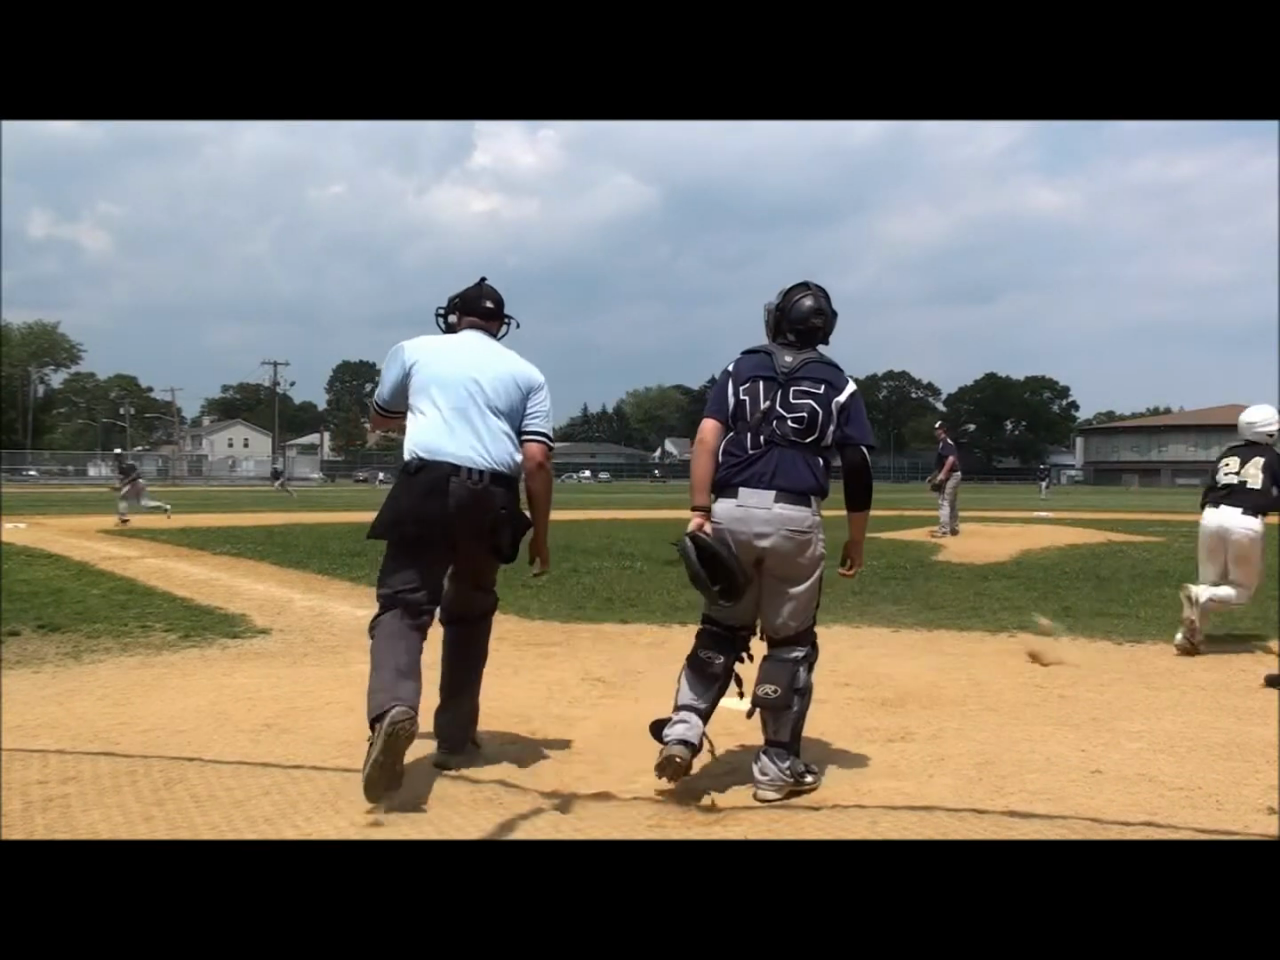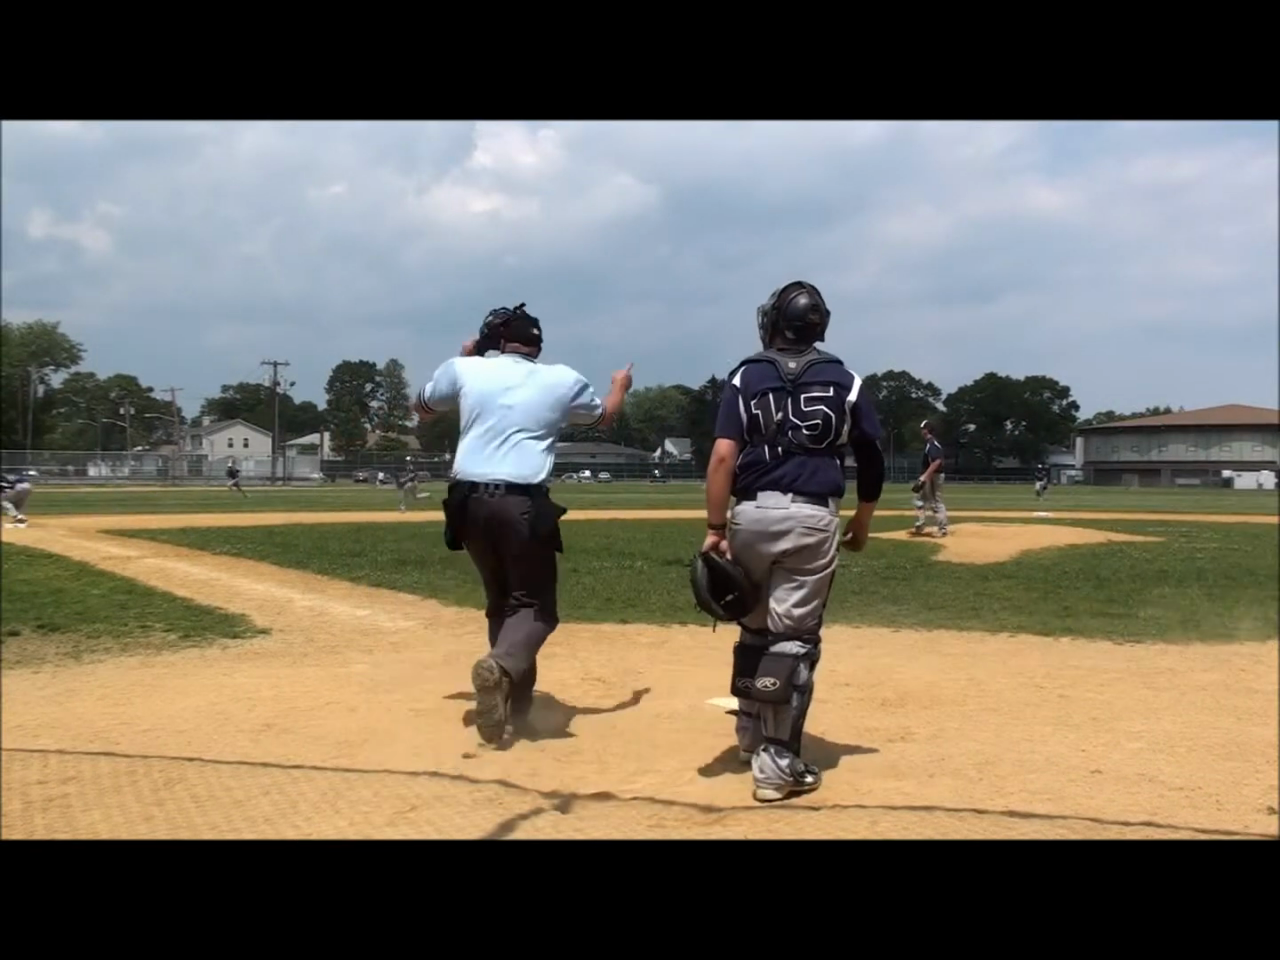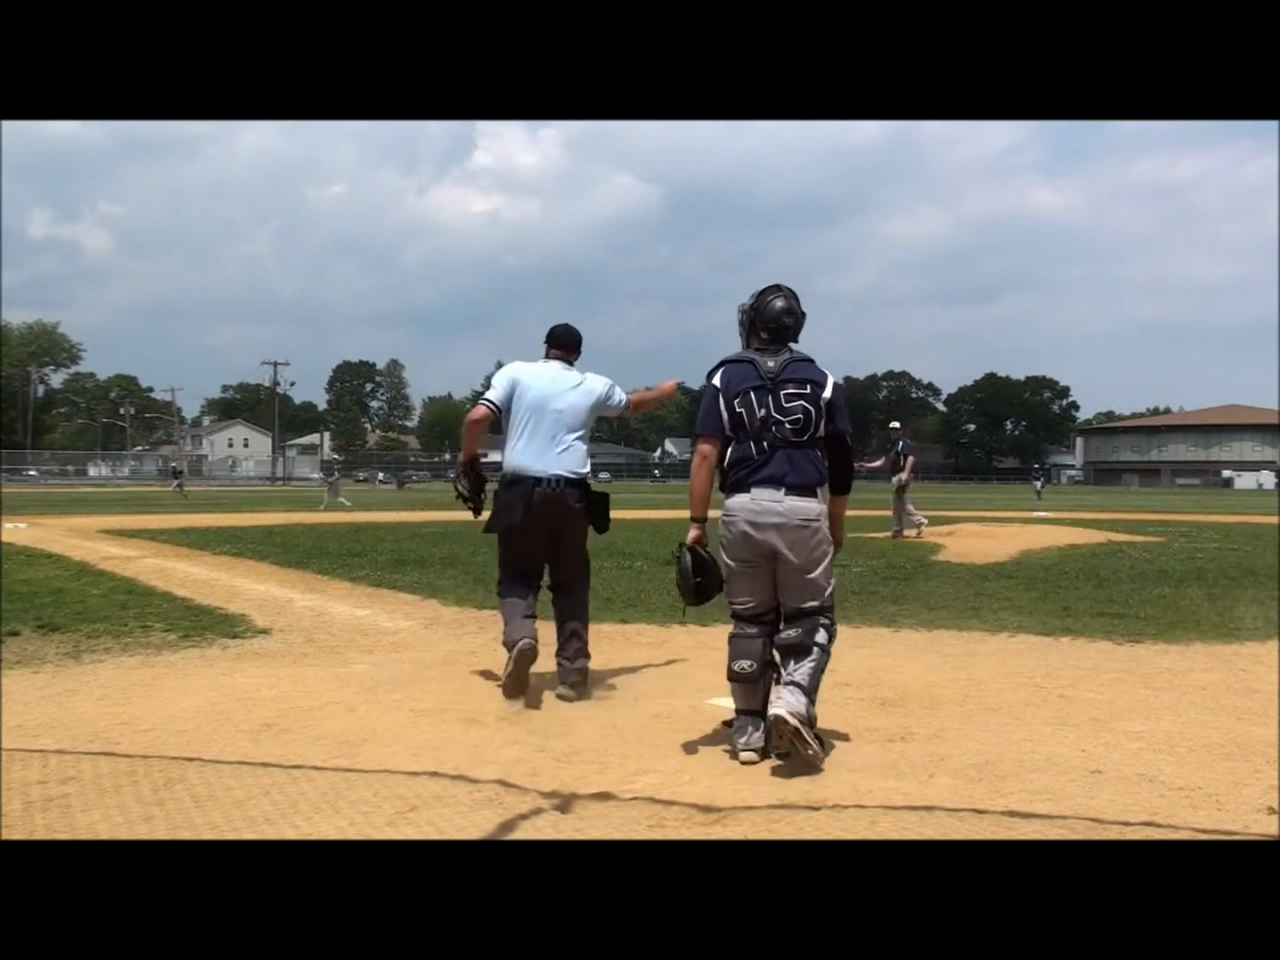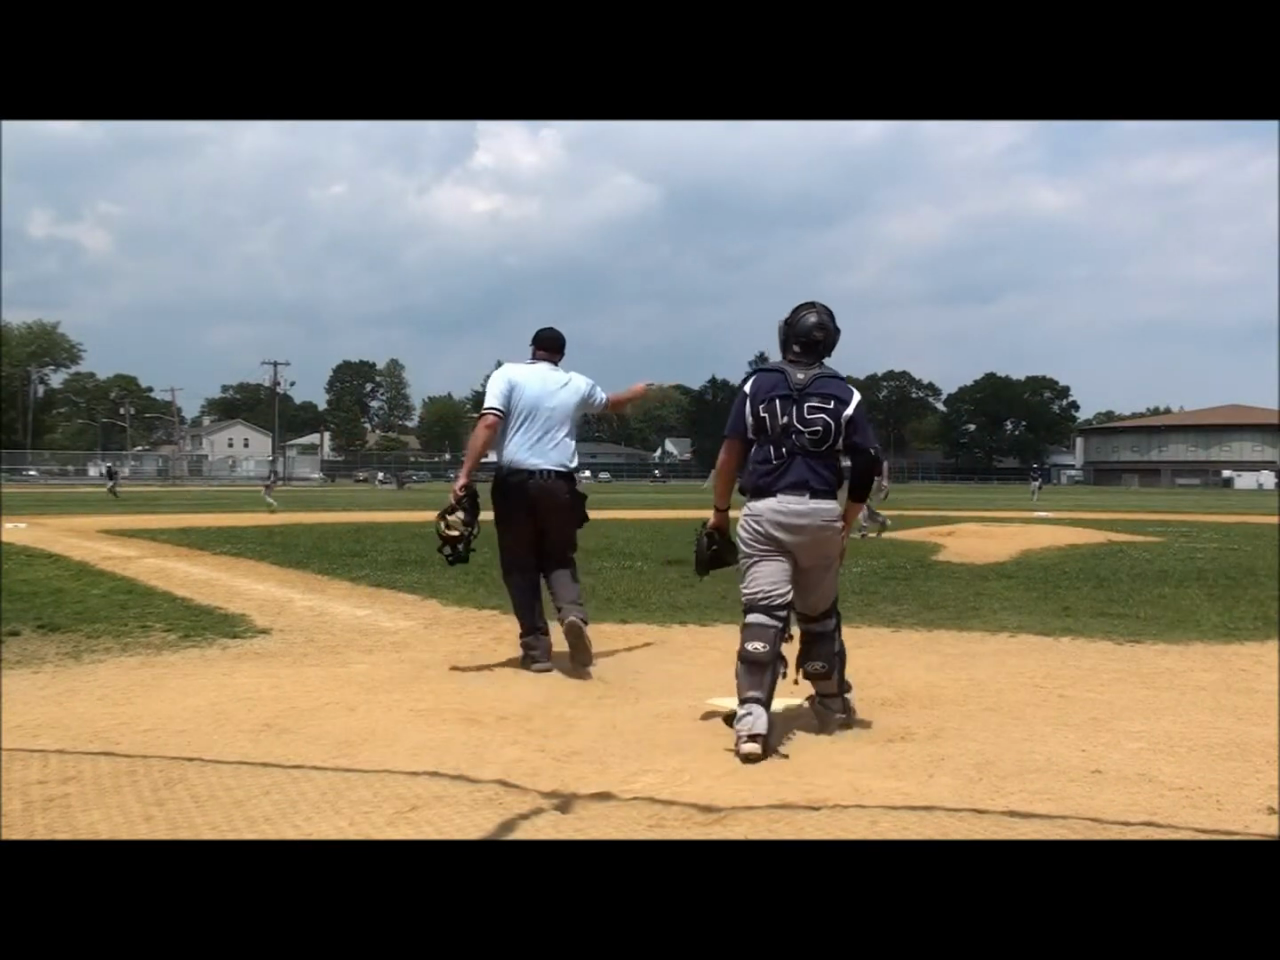
dt=0.5s
person 1, frame 1
left shoulder: (740, 368)
right shoulder: (837, 384)
left elbow: (706, 438)
right elbow: (857, 467)
left wrist: (699, 511)
right wrist: (857, 538)
left hip: (731, 513)
right hip: (794, 519)
left knee: (722, 630)
right knee: (791, 642)
left ankle: (683, 729)
right ankle: (778, 766)
person 1, frame 2
left shoulder: (745, 377)
right shoulder: (844, 381)
left elbow: (724, 456)
right elbow: (871, 461)
left wrist: (715, 528)
right wrist: (863, 520)
left hip: (752, 515)
right hip: (813, 518)
left knee: (755, 628)
right knee: (793, 637)
left ankle: (751, 731)
right ankle: (777, 765)
person 1, frame 3
left shoulder: (726, 376)
right shoulder: (819, 379)
left elbow: (706, 454)
right elbow: (842, 458)
left wrist: (697, 522)
right wrist: (836, 517)
left hip: (743, 509)
right hip: (803, 508)
left knee: (749, 619)
right knee: (810, 613)
left ankle: (748, 731)
right ankle: (793, 700)
person 1, frame 4
left shoulder: (757, 384)
right shoulder: (845, 394)
left elbow: (730, 453)
right elbow: (865, 468)
left wrist: (720, 509)
right wrist: (847, 522)
left hip: (764, 510)
right hip: (820, 512)
left knee: (762, 616)
right knee: (819, 613)
left ankle: (752, 722)
right ankle: (830, 706)
person 2, frame 1
left shoulder: (412, 350)
right shoulder: (526, 372)
left elbow: (381, 420)
right elbow: (536, 460)
right wrist: (540, 534)
left hip: (427, 487)
right hip: (492, 496)
left knee: (403, 608)
right knee: (470, 613)
left ankle: (393, 710)
right ankle: (454, 738)
person 2, frame 2
left shoulder: (464, 370)
right shoulder: (561, 380)
left elbow: (422, 407)
right elbow: (606, 415)
right wrist: (621, 383)
left hip: (468, 500)
right hip: (523, 504)
left knee: (501, 599)
right knee: (533, 605)
left ankle: (510, 699)
right ankle: (501, 668)
person 2, frame 3
left shoulder: (515, 373)
right shoulder: (595, 385)
left elbow: (477, 418)
right elbow: (632, 405)
left wrist: (468, 457)
right wrist: (663, 393)
left hip: (520, 493)
right hip: (570, 494)
left knee: (518, 580)
right knee: (571, 581)
left ankle: (521, 637)
right ankle: (572, 673)
person 2, frame 4
left shoulder: (508, 374)
right shoulder: (579, 384)
left elbow: (489, 423)
right elbow: (609, 403)
left wrist: (466, 473)
right wrist: (635, 393)
left hip: (516, 483)
right hip: (559, 484)
left knee: (520, 567)
right knee: (559, 561)
left ankle: (537, 650)
right ankle: (573, 616)
